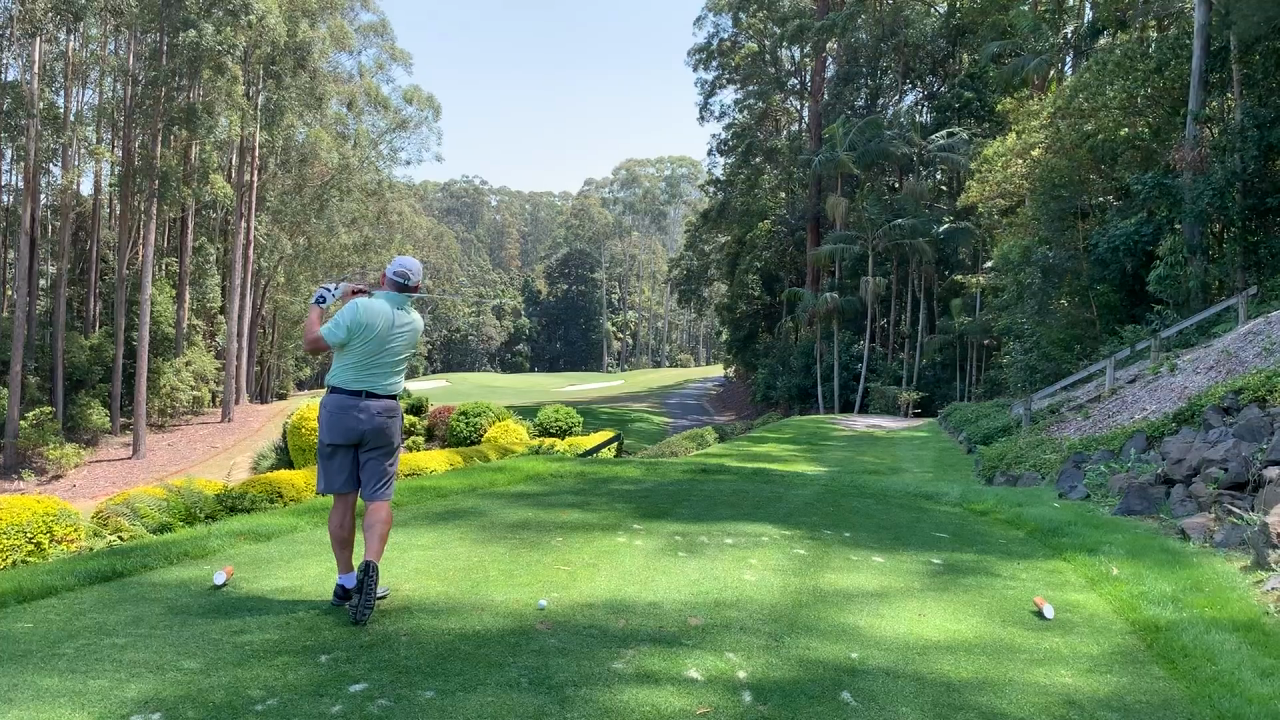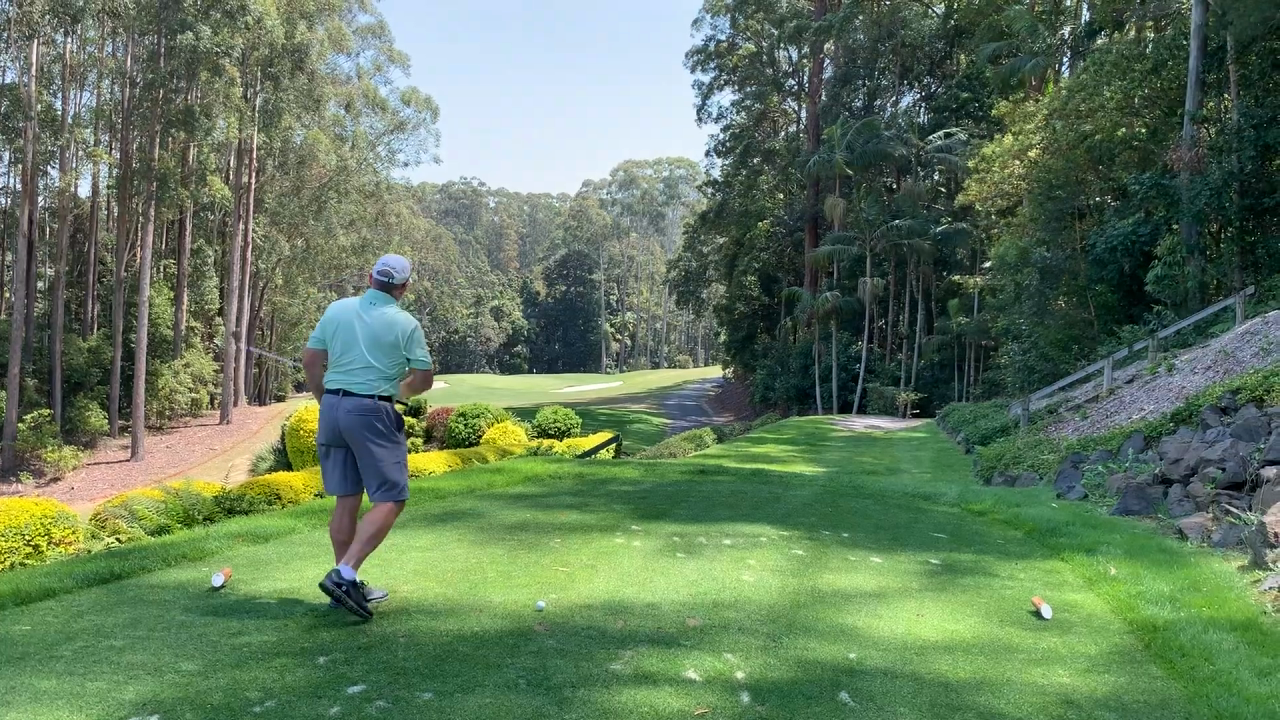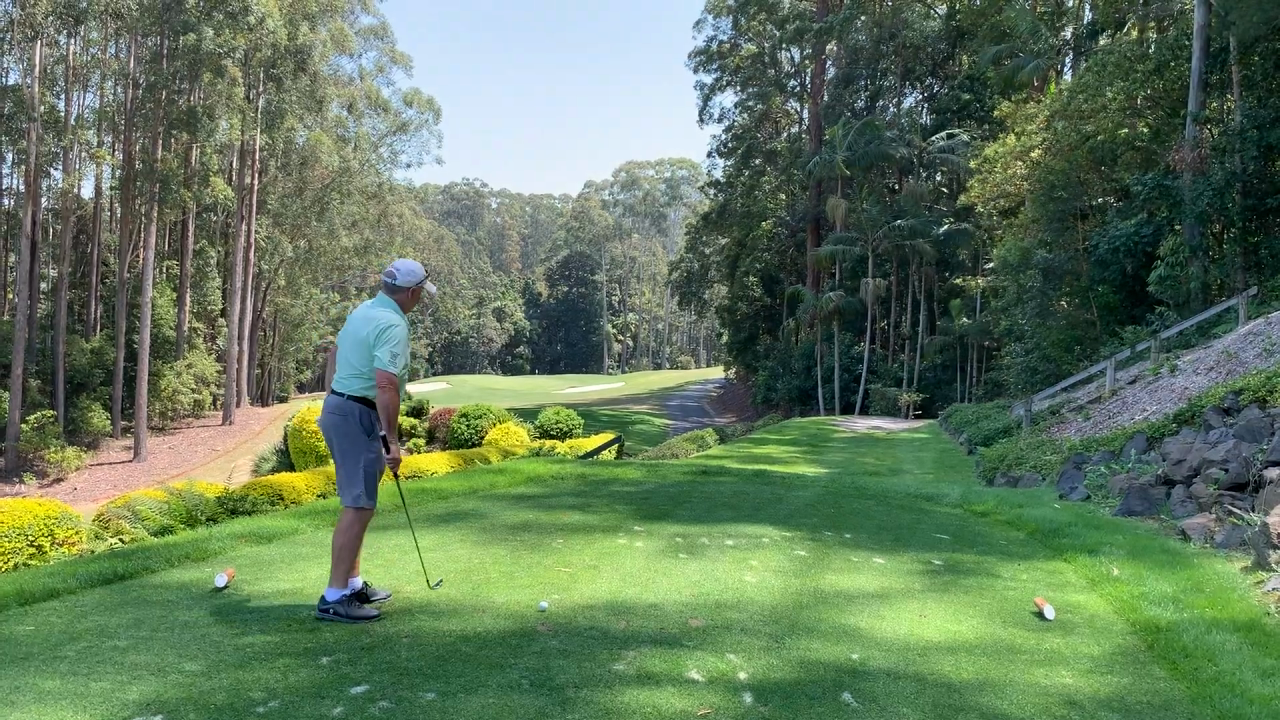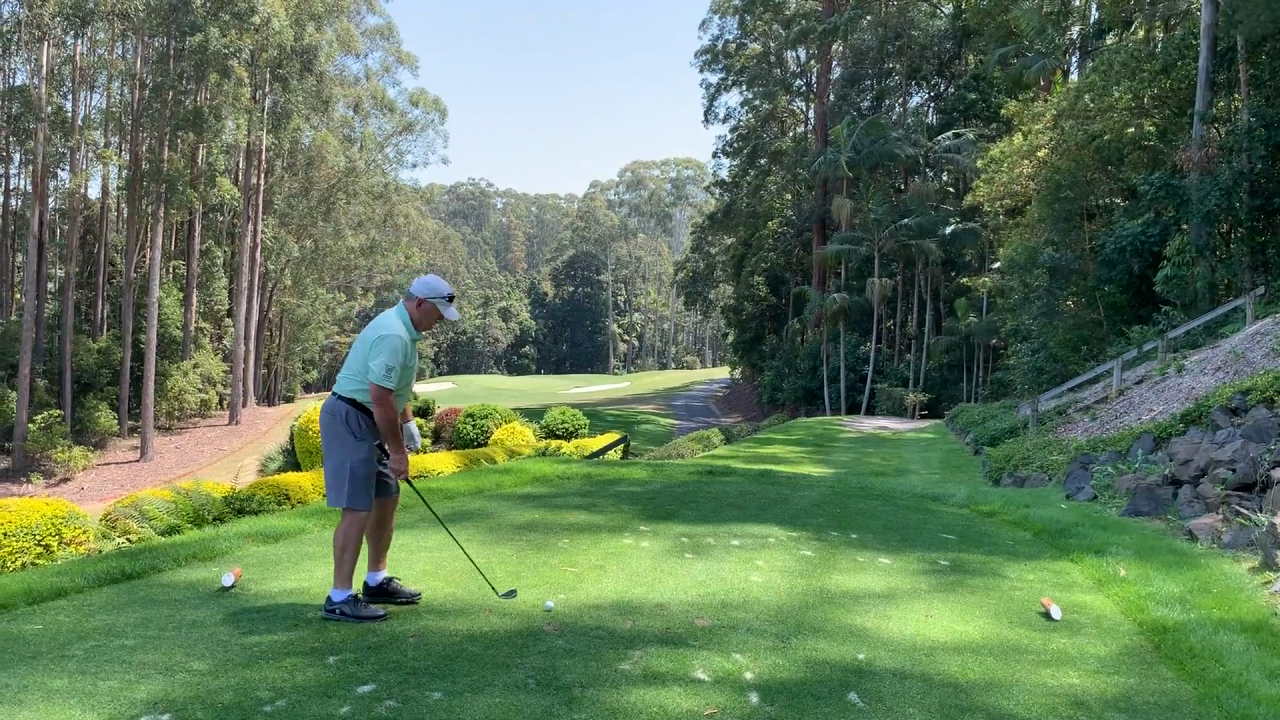
dt=0.4s
person 1, frame 1
left shoulder: (360, 308)
right shoulder: (416, 322)
left elbow: (311, 343)
left wrist: (319, 303)
right wrist: (358, 295)
left hip: (341, 408)
right hip: (383, 413)
left knee: (343, 497)
right knee: (378, 498)
left ankle: (347, 582)
right ankle: (369, 566)
person 1, frame 2
left shoulder: (337, 310)
right shoulder: (407, 325)
left elbow: (311, 361)
right elbow: (424, 380)
left wrist: (324, 399)
left hip: (335, 409)
right hip: (374, 414)
left knee: (347, 499)
right knee: (390, 499)
left ankle: (346, 581)
right ankle: (344, 574)
person 1, frame 3
left shoulder: (362, 311)
right shoulder: (393, 325)
left elbow: (339, 357)
right elbow: (385, 385)
left wrist: (332, 400)
right wrist: (391, 439)
left hip: (340, 410)
right hip: (359, 417)
left knee: (358, 502)
right knee: (358, 506)
left ankle: (351, 583)
right ankle: (334, 598)
person 1, frame 4
left shoulder: (399, 325)
right shoulder: (393, 335)
right elbow: (379, 398)
left wrist: (408, 423)
right wrist: (396, 451)
left hip: (364, 422)
right hip: (351, 421)
left knee: (385, 500)
right knee: (358, 509)
left ankle: (377, 581)
right ankle: (339, 598)
